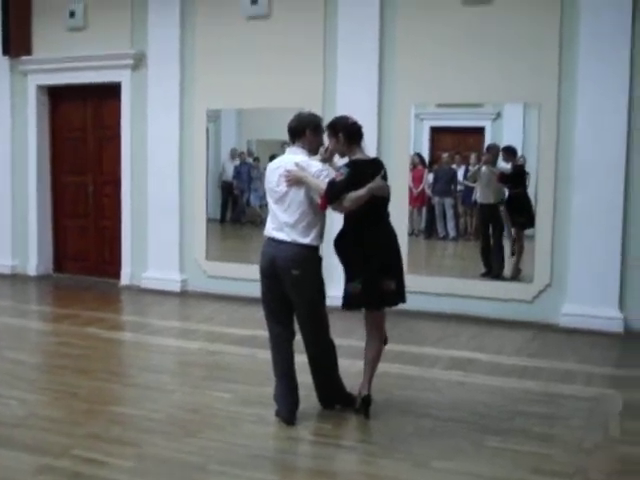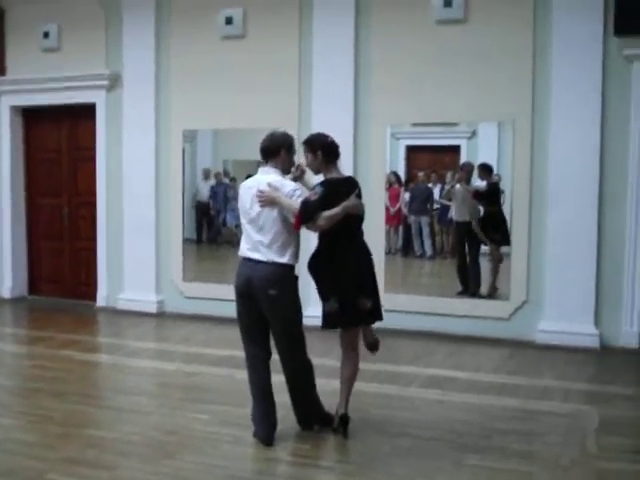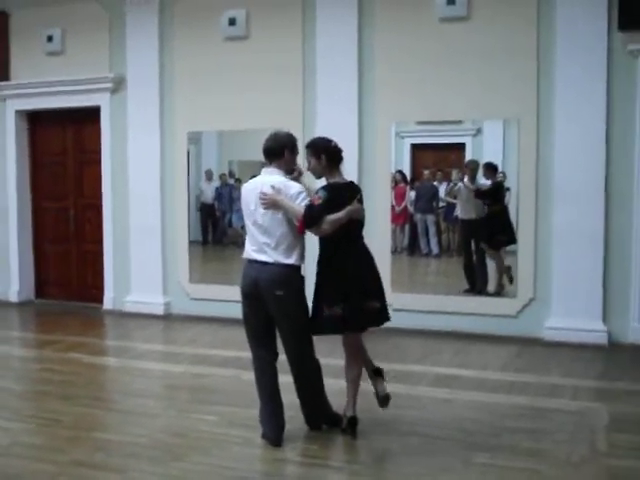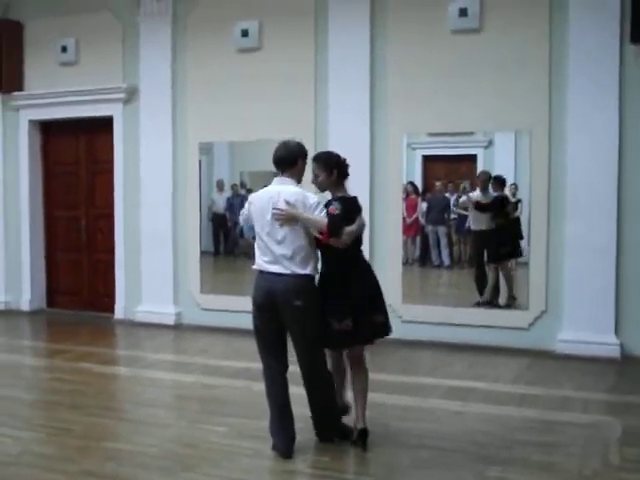
dt=0.4s
person 1, frame 1
left shoulder: (273, 167)
right shoulder: (314, 169)
right elbow: (343, 204)
right wrist: (372, 188)
left hip: (271, 251)
right hip: (299, 256)
left knee: (279, 332)
right knee: (315, 331)
left ankle: (286, 405)
right ankle: (332, 395)
person 1, frame 2
left shoulder: (245, 187)
right shoulder: (287, 187)
right elbow: (317, 222)
right wrist: (346, 206)
left hip: (245, 271)
right hip: (275, 275)
left knee: (256, 352)
right knee: (292, 351)
left ankle: (263, 426)
right ankle: (310, 415)
person 1, frame 3
left shoulder: (248, 189)
right shoulder: (291, 190)
right elbow: (320, 227)
right wrist: (349, 211)
left hip: (251, 273)
right hip: (281, 276)
left knee: (262, 353)
right knee: (300, 351)
left ankle: (271, 427)
right ankle: (318, 415)
person 1, frame 4
left shoulder: (256, 199)
right shoulder: (307, 200)
right elbow: (335, 239)
right wrist: (357, 227)
left hip: (264, 284)
right hip: (297, 286)
left knee: (273, 364)
right knee: (312, 361)
left ankle: (282, 439)
right ankle: (329, 427)
person 2, frame 1
left shoulder: (353, 168)
right shoulder: (376, 165)
left elbow: (331, 195)
left wrist: (305, 177)
left hip: (361, 247)
right hip: (381, 245)
right knee: (373, 324)
right ankle: (365, 391)
person 2, frame 2
left shoulder: (327, 187)
right shoulder: (351, 184)
left elbow: (304, 215)
left wrist: (278, 198)
left hip: (336, 267)
right hip: (356, 263)
right knee: (348, 343)
right ankle: (342, 410)
person 2, frame 3
left shoulder: (329, 192)
right shoulder: (352, 189)
left elbow: (308, 219)
left wrist: (280, 201)
left hip: (339, 272)
right hip: (358, 268)
right knee: (351, 343)
person 2, frame 4
left shoulder: (338, 205)
right shoulder: (350, 203)
left elbow: (331, 228)
right elbow: (330, 229)
left wrist: (298, 216)
left hip: (344, 287)
right hip: (354, 283)
left knee: (345, 354)
right knee: (355, 356)
right ankle: (359, 423)
person 3, frame 1
left shoulder: (518, 168)
right shoulder: (515, 167)
left elbow: (503, 178)
right elbow: (507, 181)
left hip: (520, 203)
right hip: (514, 202)
left knee: (519, 237)
left ankle: (516, 267)
person 3, frame 2
left shoulder: (493, 186)
right shoulder: (491, 185)
left elbow: (478, 195)
right elbow: (483, 199)
left hip: (494, 221)
right hip: (490, 220)
person 3, frame 3
left shoulder: (496, 186)
right shoulder: (495, 185)
left elbow: (481, 194)
left wrist: (466, 184)
left hip: (497, 221)
right hip: (493, 220)
left knee: (492, 251)
right knee: (494, 252)
person 3, frame 4
left shoulder: (498, 199)
right shoulder: (504, 199)
left elbow: (482, 207)
left hip: (501, 235)
right hip: (501, 234)
left knee: (499, 267)
right knee: (493, 266)
person 4, frame 1
right shoulder: (480, 170)
right elbow: (470, 178)
right wrist: (481, 164)
left hip: (497, 206)
right hip: (483, 207)
left knee: (497, 240)
right knee: (484, 240)
left ankle: (498, 270)
right ankle: (489, 268)
person 4, frame 2
right shoulder: (456, 188)
right wrist: (455, 183)
left hip: (473, 224)
right hip: (459, 225)
left knee: (473, 258)
right knee: (460, 258)
left ankle: (474, 288)
right ankle: (465, 286)
person 4, frame 3
right shoulder: (460, 186)
right elbow: (448, 194)
left hip: (479, 222)
right hip: (465, 223)
left knee: (480, 255)
right knee: (467, 256)
left ankle: (481, 286)
right ankle: (472, 284)
person 4, frame 4
left shoulder: (494, 197)
right shoulder: (471, 196)
right elbow: (457, 205)
left hip: (492, 233)
right hip: (477, 234)
right knee: (478, 267)
left ankle: (493, 298)
right ankle: (483, 296)
